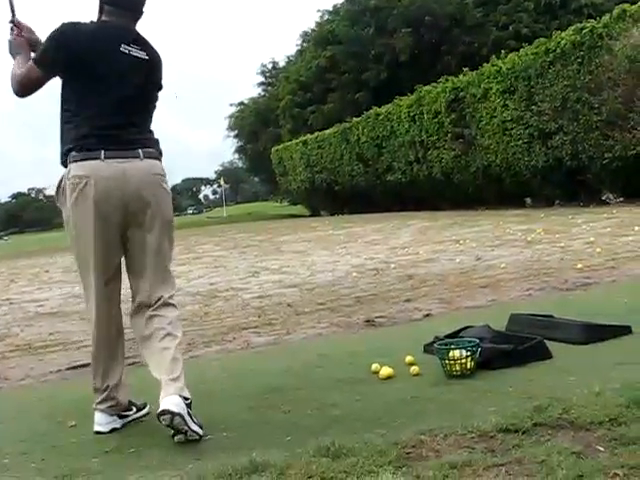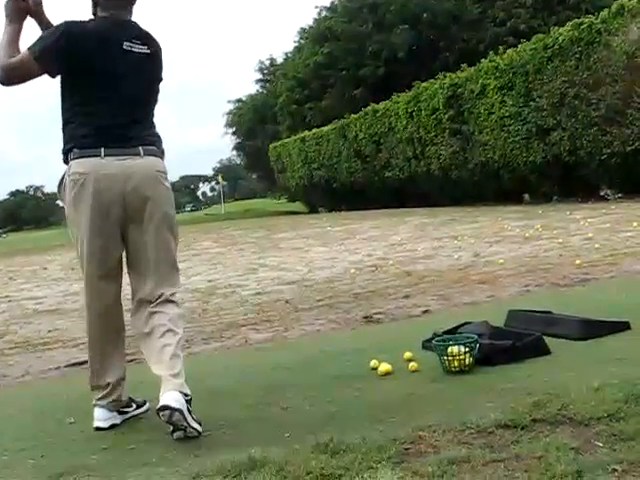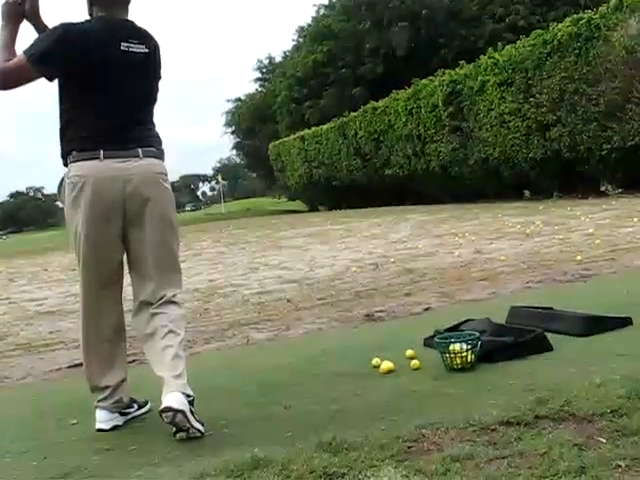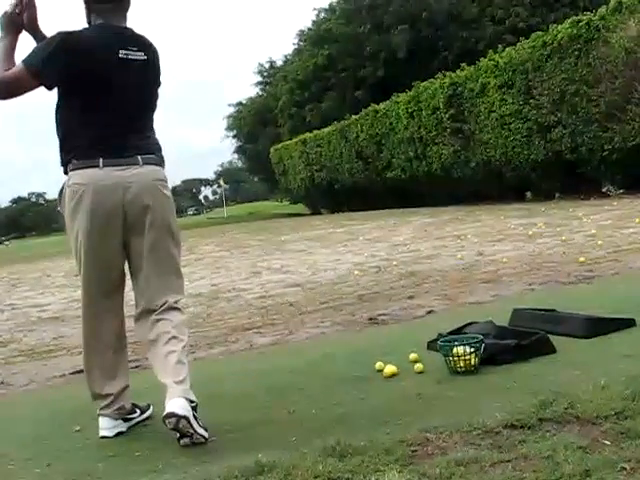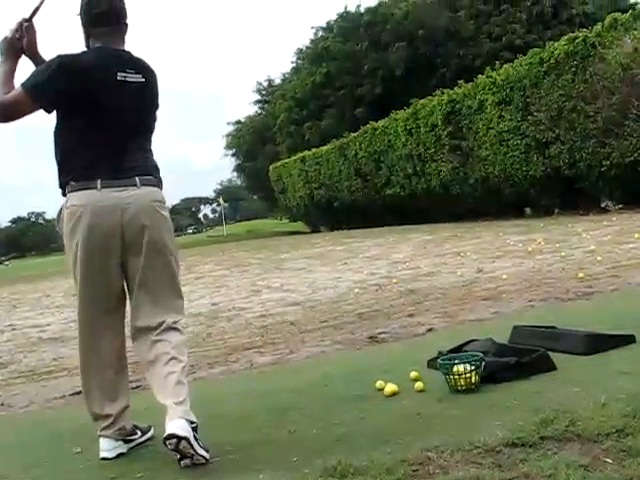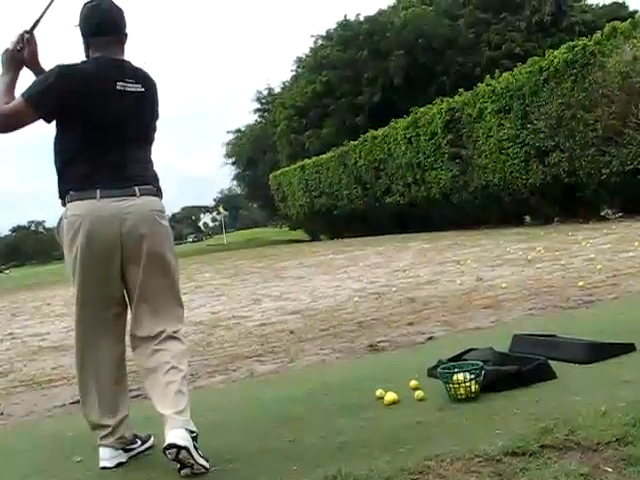
dt=0.4s
person 1, frame 1
left shoulder: (73, 36)
right shoulder: (150, 57)
left elbow: (21, 85)
left wrist: (20, 50)
right wrist: (40, 46)
left hip: (90, 173)
right hip: (145, 170)
left knee: (101, 295)
right knee: (155, 292)
left ankle: (109, 404)
right ankle: (173, 393)
person 1, frame 2
right shoulder: (150, 46)
left hip: (91, 171)
right hip: (146, 167)
left knee: (100, 293)
right knee: (157, 288)
left ankle: (110, 399)
right ankle: (173, 389)
person 1, frame 3
left shoulder: (71, 36)
right shoulder: (147, 44)
left hip: (90, 174)
right hip: (146, 169)
left knee: (98, 294)
right knee: (159, 289)
left ankle: (111, 401)
right ankle: (175, 391)
person 1, frame 4
left shoulder: (70, 45)
right shoulder: (147, 52)
left hip: (90, 182)
right hip: (146, 177)
left knee: (100, 301)
right knee: (161, 296)
left ankle: (114, 408)
right ankle: (178, 396)
person 1, frame 5
left shoulder: (68, 69)
right shoulder: (145, 75)
left hip: (87, 203)
right hip: (144, 197)
left knee: (98, 322)
right knee: (159, 315)
left ankle: (114, 429)
right ankle: (178, 418)
person 1, frame 6
left shoulder: (68, 78)
right shoulder: (144, 83)
right wrist: (39, 70)
left hip: (87, 212)
right hip: (143, 207)
left knee: (97, 331)
right knee: (159, 324)
left ankle: (113, 439)
right ankle: (178, 428)
